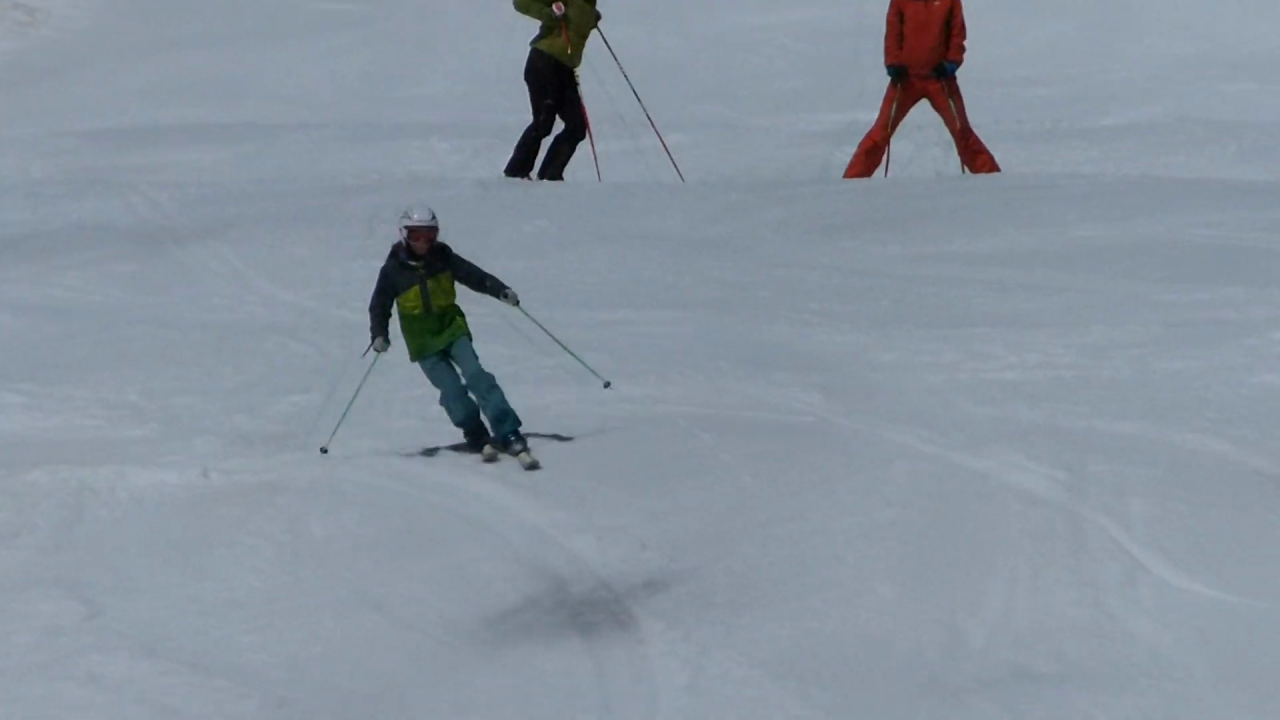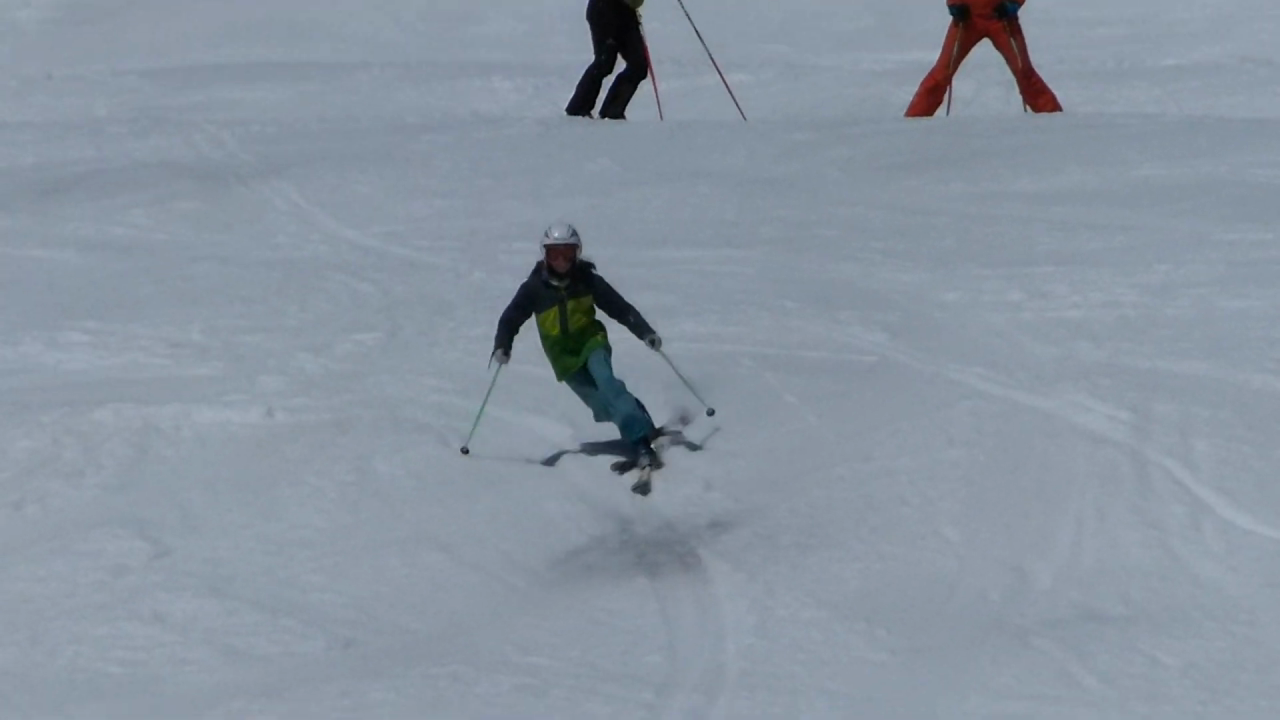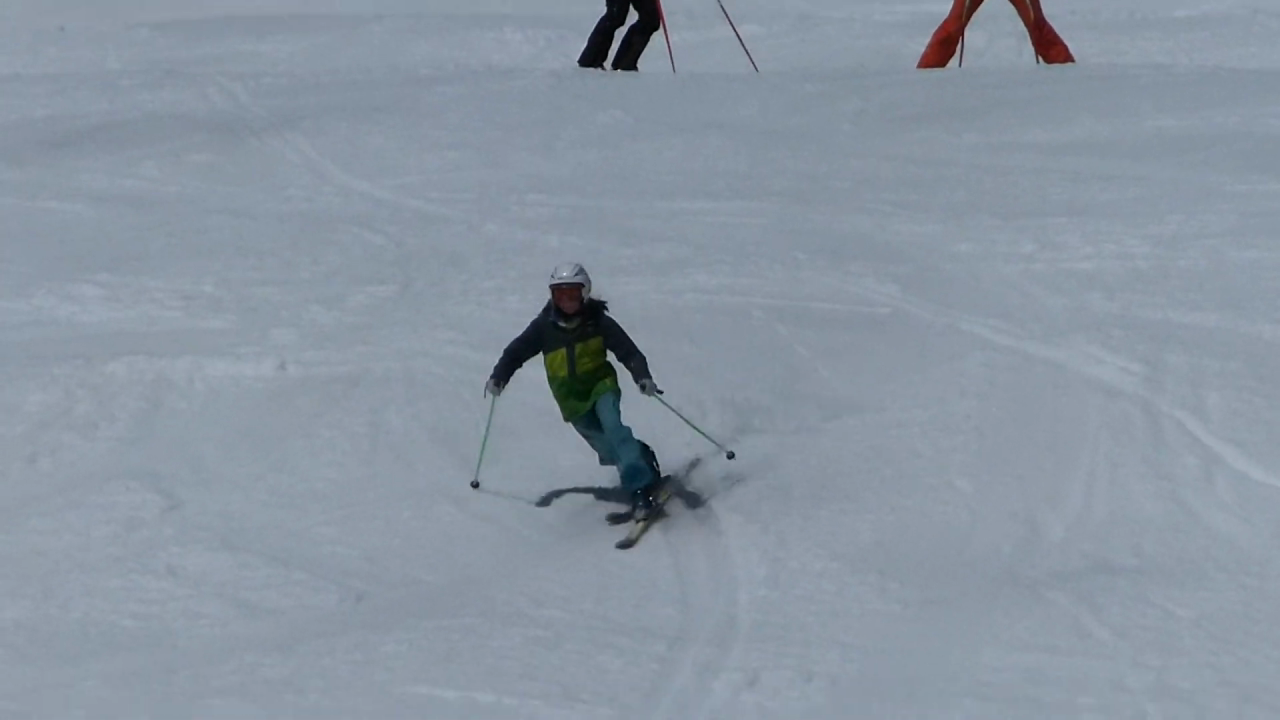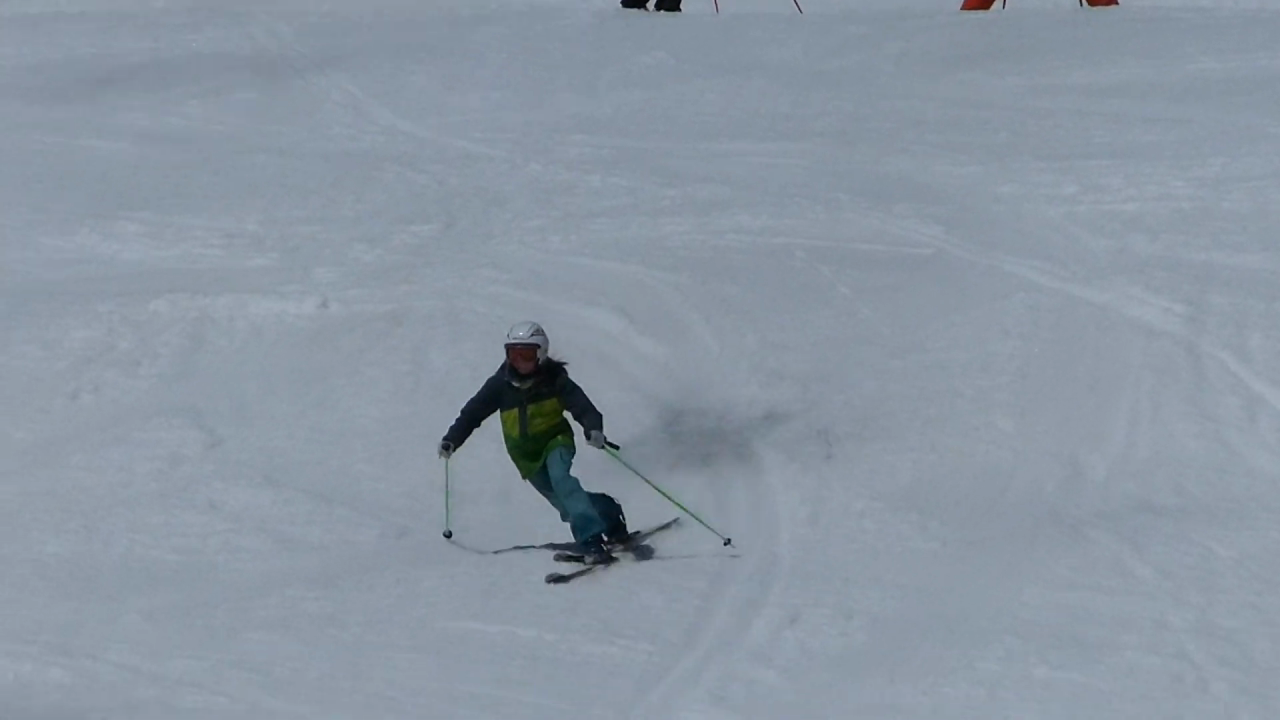
dt=0.3s
person 1, frame 1
left shoulder: (444, 259)
right shoulder: (393, 269)
left elbow: (477, 276)
right elbow: (379, 306)
left wrist: (503, 291)
right wrist: (379, 335)
left hip: (451, 326)
right hip: (421, 338)
left knee: (475, 374)
right knee: (453, 391)
left ankle: (508, 431)
right ankle: (474, 430)
person 1, frame 2
left shoulder: (587, 279)
right shoulder: (534, 287)
left elbow: (619, 307)
right elbow: (511, 319)
left wrist: (645, 332)
right wrist: (502, 346)
left hip: (591, 341)
right hip: (562, 354)
left knee: (606, 380)
right knee: (604, 407)
left ankle: (640, 441)
right ankle: (639, 423)
person 1, frame 3
left shoulder: (599, 321)
right shoulder: (544, 326)
left elbow: (629, 352)
right elbow: (516, 352)
left wrist: (643, 377)
right wrist: (499, 376)
left hip: (601, 384)
right hip: (571, 398)
left knee: (612, 425)
right knee: (612, 451)
left ankle: (640, 491)
right ankle: (641, 457)
person 1, frame 4
left shoulder: (555, 380)
right shoulder: (500, 384)
left elbow: (585, 409)
right elbow: (473, 412)
left wrist: (594, 430)
right wrist: (452, 439)
left hip: (555, 441)
right hip: (527, 455)
left knee: (560, 477)
right knee: (571, 507)
left ankle: (592, 540)
right ankle: (606, 511)
